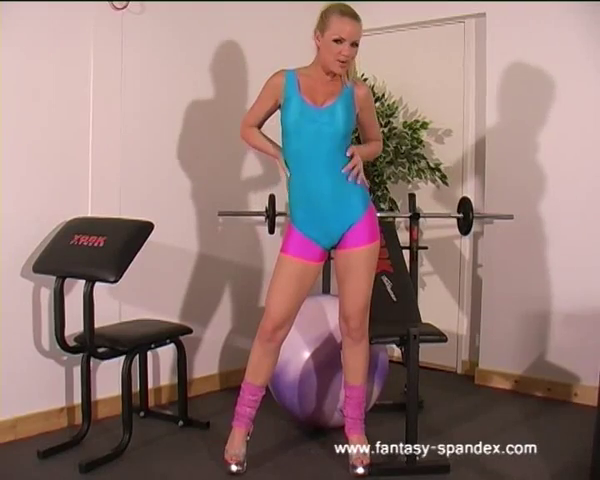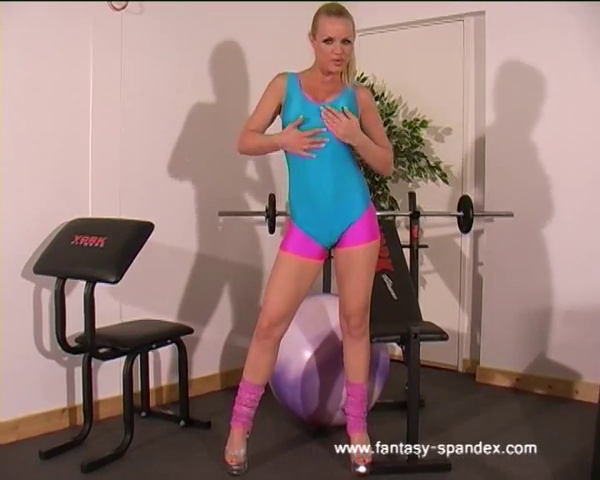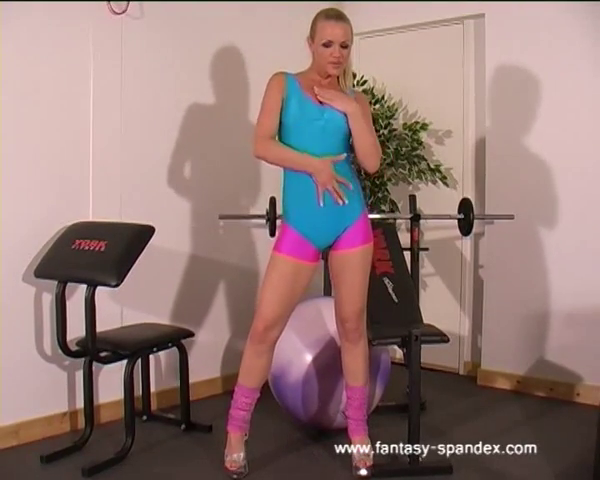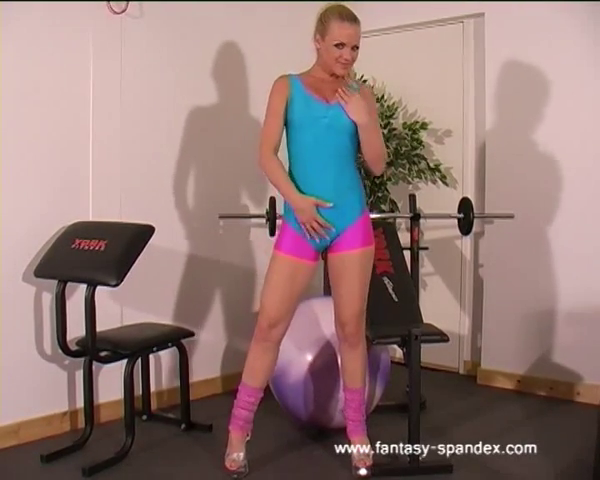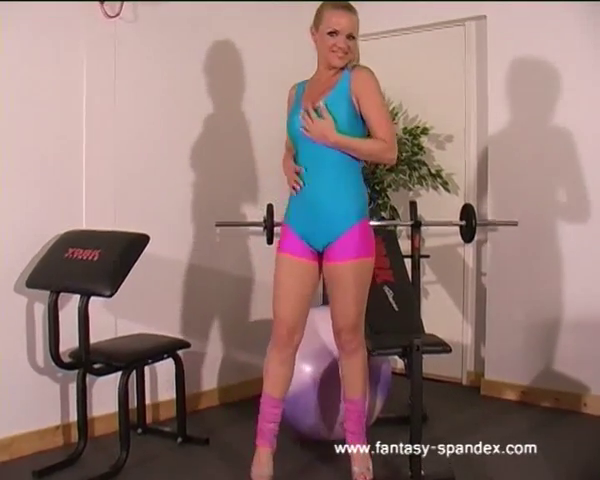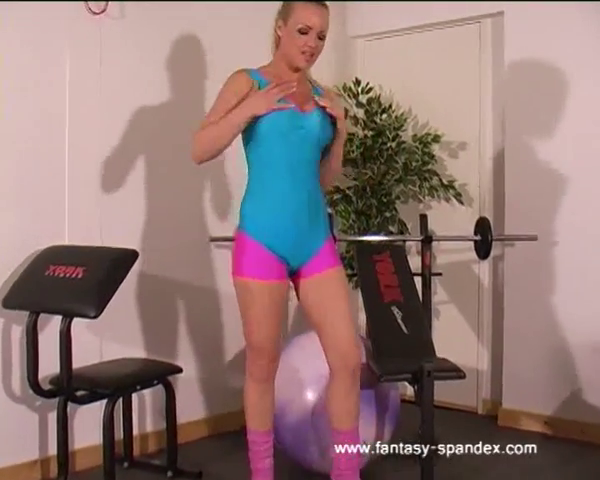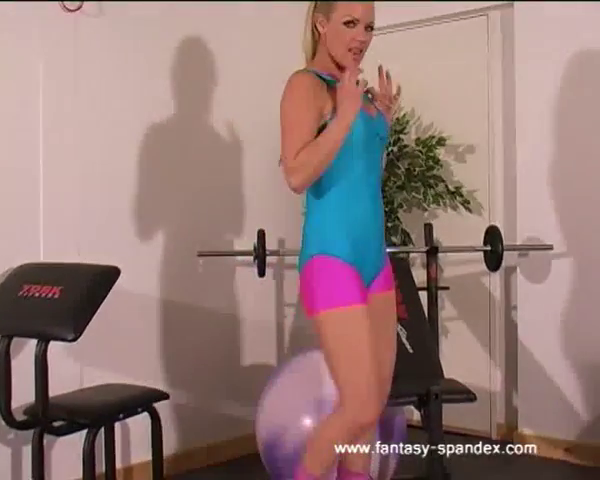
dt=0.7s
person 1, frame 1
left shoulder: (358, 94)
right shoulder: (283, 83)
left elbow: (376, 142)
right elbow: (248, 127)
left wrist: (360, 153)
right wrist: (282, 155)
left hip: (355, 218)
right hip: (305, 224)
left knee: (355, 326)
right knee: (272, 325)
left ankle: (355, 429)
right ankle: (240, 426)
person 1, frame 2
left shoulder: (359, 96)
right shoulder: (285, 85)
left elbow: (386, 163)
right elbow: (245, 140)
left wrist: (355, 137)
right wrist: (282, 139)
left hip: (355, 217)
right hip: (305, 222)
left knee: (355, 323)
right knee: (270, 323)
left ankle: (357, 427)
right ankle: (239, 427)
person 1, frame 3
left shoulder: (354, 99)
right shoulder: (283, 84)
left elbow: (371, 161)
right elbow: (263, 145)
left wrist: (350, 109)
right wrist: (316, 165)
left hip: (350, 220)
right hip: (300, 222)
left knee: (352, 325)
right knee: (265, 326)
left ankle: (358, 431)
right ankle: (237, 430)
person 1, frame 4
left shoulder: (361, 95)
right shoulder: (287, 86)
left elbow: (378, 165)
right elbow: (267, 154)
left wrist: (364, 118)
right wrist: (295, 200)
left hip: (351, 219)
right hip: (299, 220)
left knee: (351, 327)
right knee: (269, 324)
left ankle: (356, 431)
right ankle: (239, 429)
person 1, frame 5
left shoulder: (360, 81)
right shoulder: (296, 91)
left elbow: (388, 150)
left wrist: (334, 137)
right wrist: (287, 162)
left hip: (346, 222)
right hip: (299, 223)
left knee: (348, 335)
right knee: (283, 333)
person 1, frame 6
left shoulder: (324, 98)
right shoulder: (247, 81)
right elbow: (199, 150)
left wrist: (340, 130)
right wrist: (249, 109)
left hip: (315, 238)
right hip: (261, 238)
left knee: (348, 357)
right knee: (261, 362)
person 1, frame 7
left shoulder: (354, 90)
right shoulder: (306, 85)
right elbow: (297, 176)
left wrist: (380, 118)
right wrist: (347, 114)
left hip: (372, 257)
right hip: (329, 257)
left knee: (373, 398)
right knee: (362, 408)
